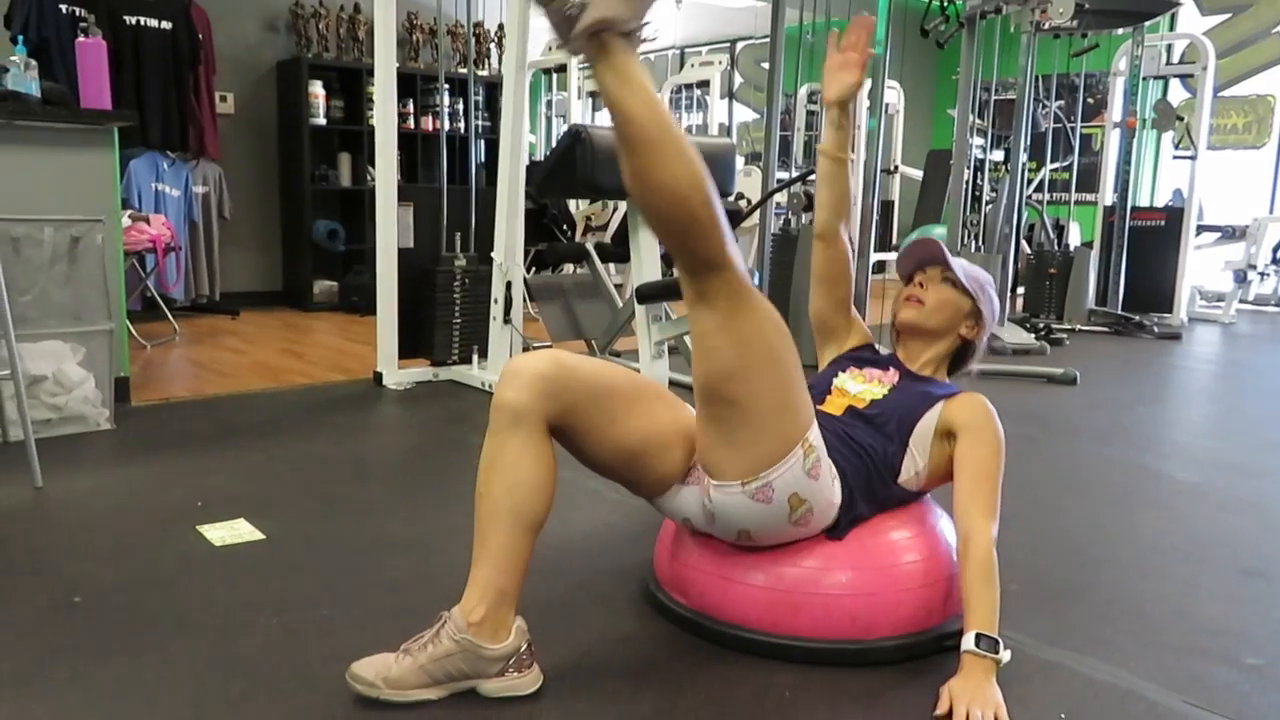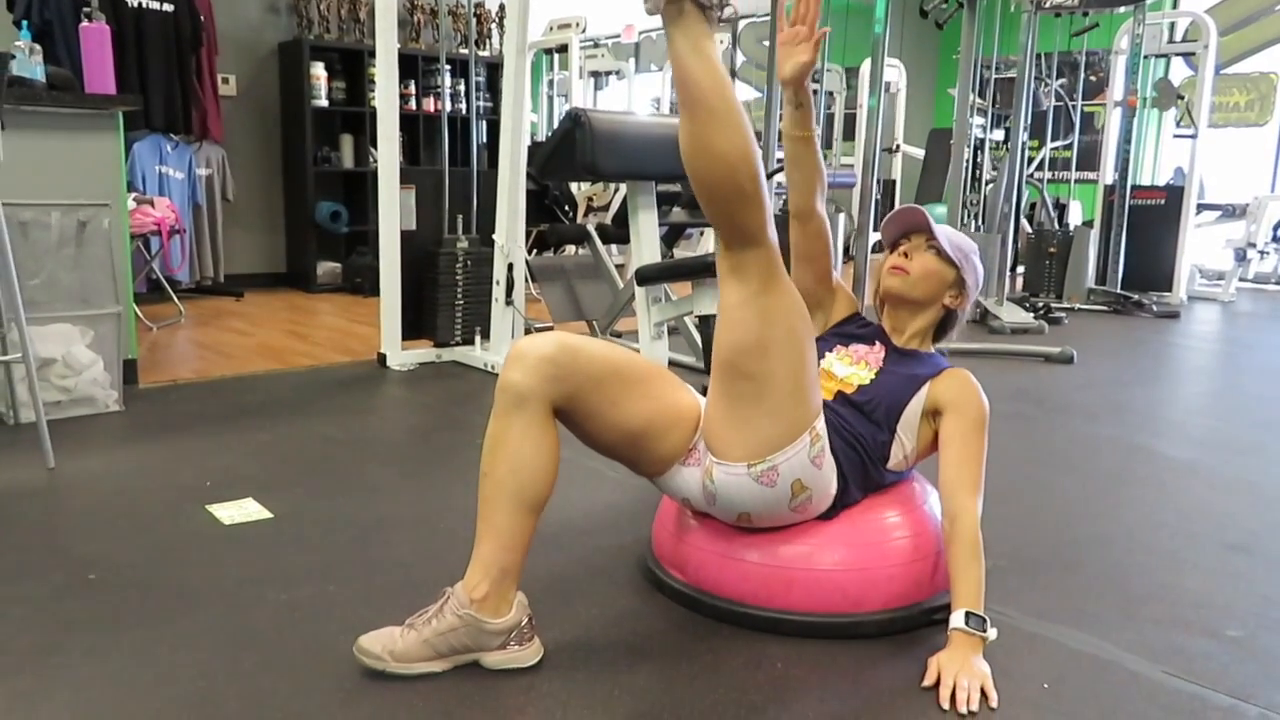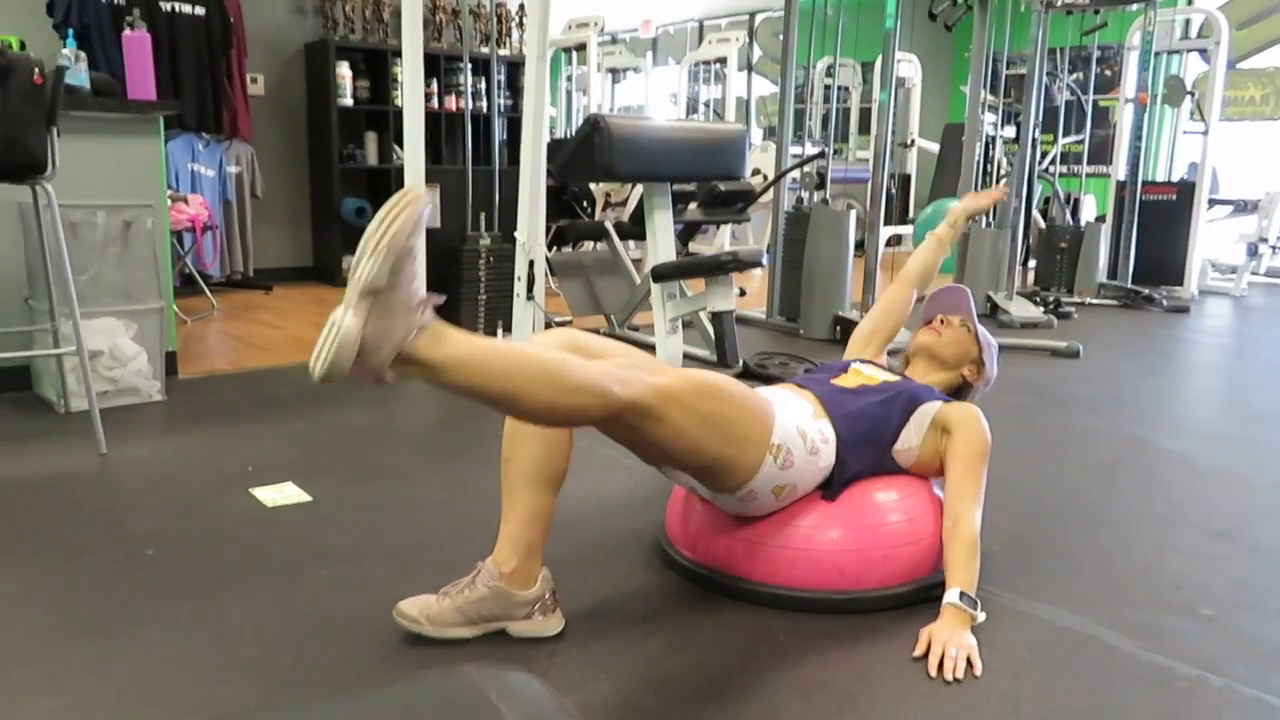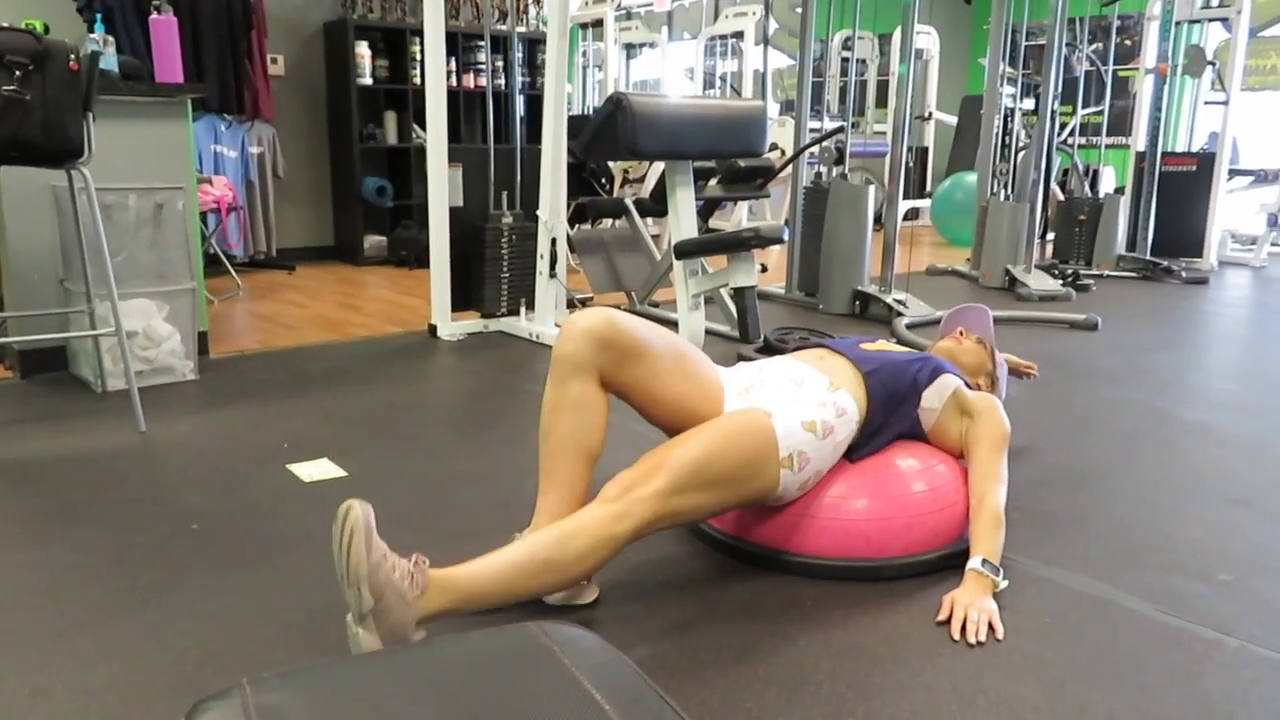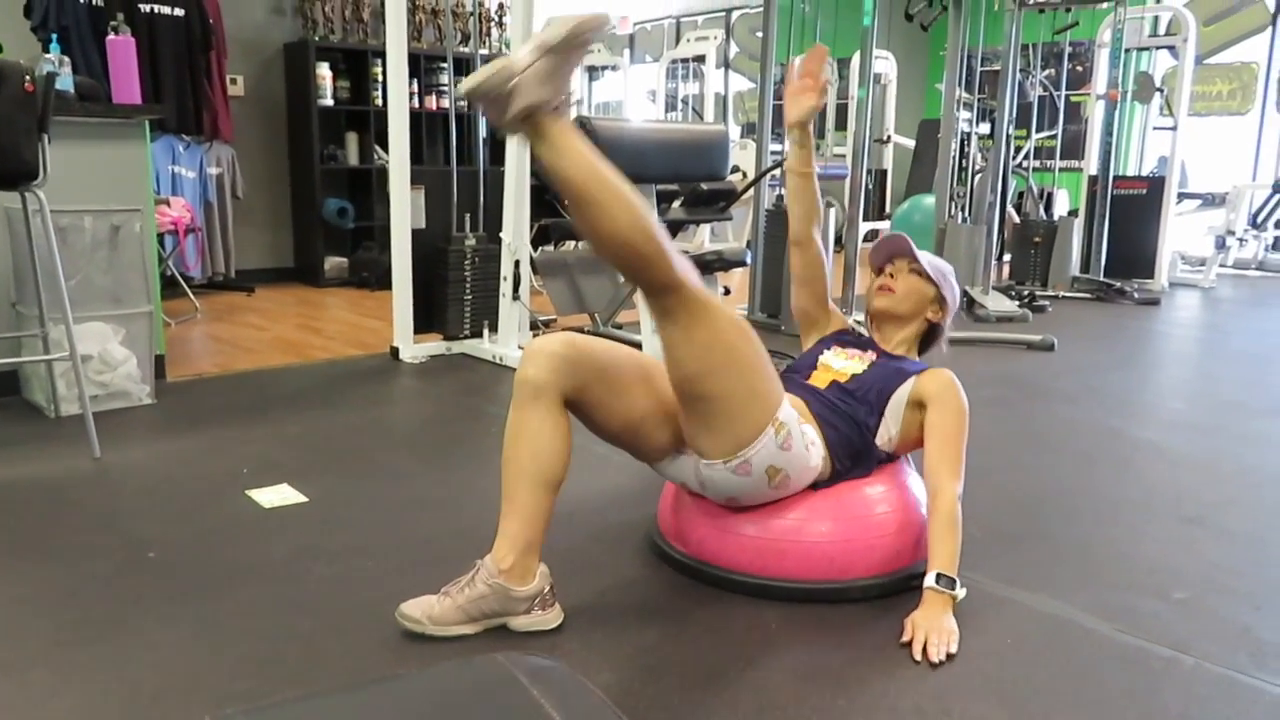
dt=0.7s
person 1, frame 1
left shoulder: (964, 414)
right shoulder: (852, 351)
left elbow: (978, 532)
right elbow: (831, 235)
right wrist: (838, 113)
left hip: (786, 489)
right hip: (720, 479)
left knee: (708, 260)
right knee: (530, 381)
left ankle: (610, 44)
right ankle: (487, 637)
person 1, frame 2
left shoulder: (950, 389)
right shoulder: (842, 320)
left elbow: (963, 512)
right elbow: (807, 214)
left wrist: (967, 639)
right wrist: (795, 93)
left hip: (780, 472)
right hip: (715, 456)
left knee: (747, 237)
right knee: (536, 364)
right ankle: (490, 610)
person 1, frame 3
left shoulder: (957, 421)
right shoulder: (866, 364)
left elbow: (966, 514)
right elbow: (900, 290)
left wrist: (956, 610)
right wrist: (951, 223)
left hip: (790, 438)
right hip: (728, 418)
left knee: (615, 386)
right knee: (552, 351)
left ankle: (407, 338)
right ankle: (515, 583)
person 1, frame 4
left shoulder: (973, 405)
right shoulder: (909, 363)
left elbow: (989, 491)
left wrist: (980, 576)
right wrist: (972, 342)
left hip: (813, 413)
right hip: (749, 383)
left knee: (631, 500)
right knee: (588, 334)
left ankle: (418, 596)
right ankle: (549, 538)
person 1, frame 5
left shoulder: (934, 388)
right shoulder: (834, 336)
left elbow: (946, 491)
right elbow: (805, 238)
left wrist: (939, 598)
right wrist: (800, 134)
left hip: (770, 452)
right hip: (711, 444)
left knee: (666, 277)
right knee: (549, 357)
left ankle: (542, 113)
right ankle: (515, 579)
